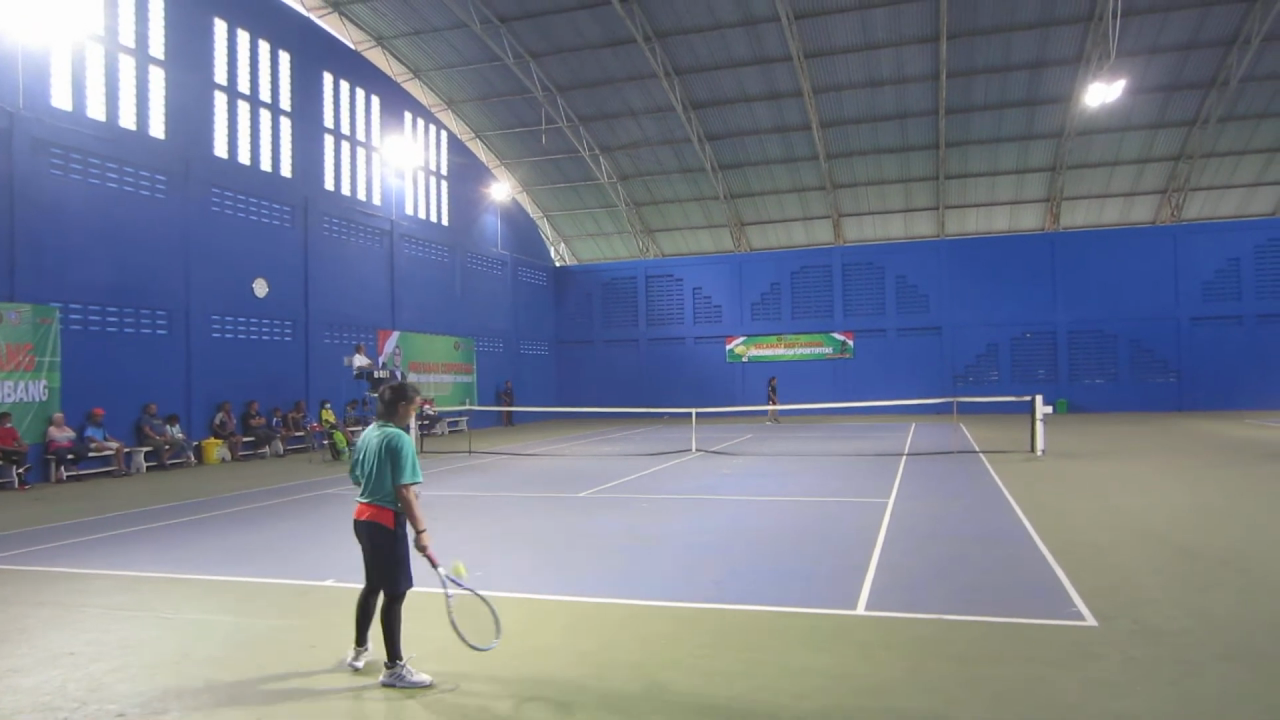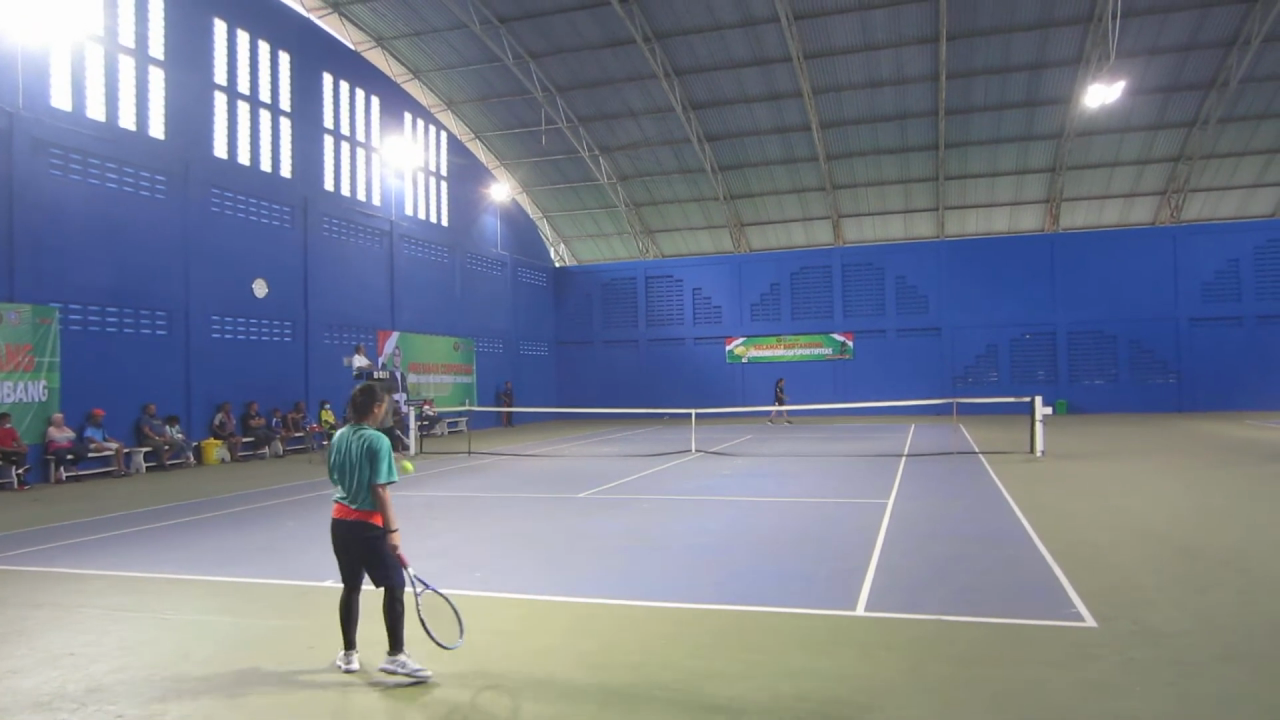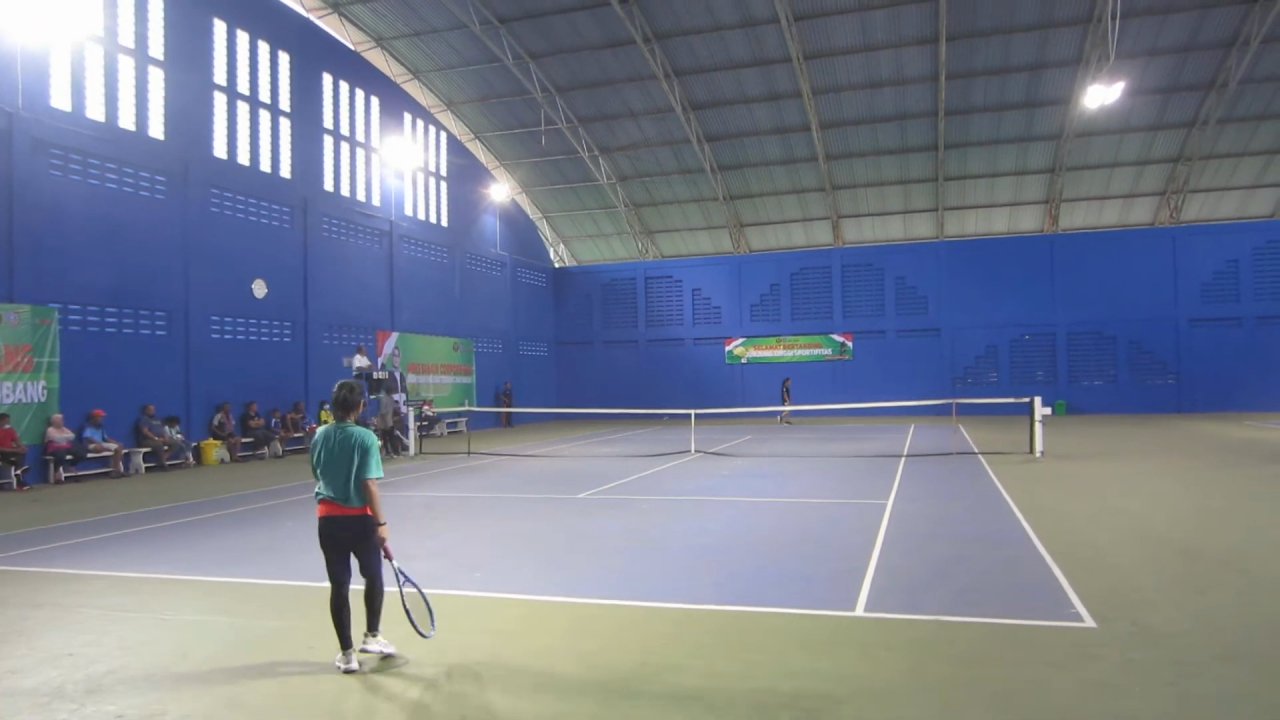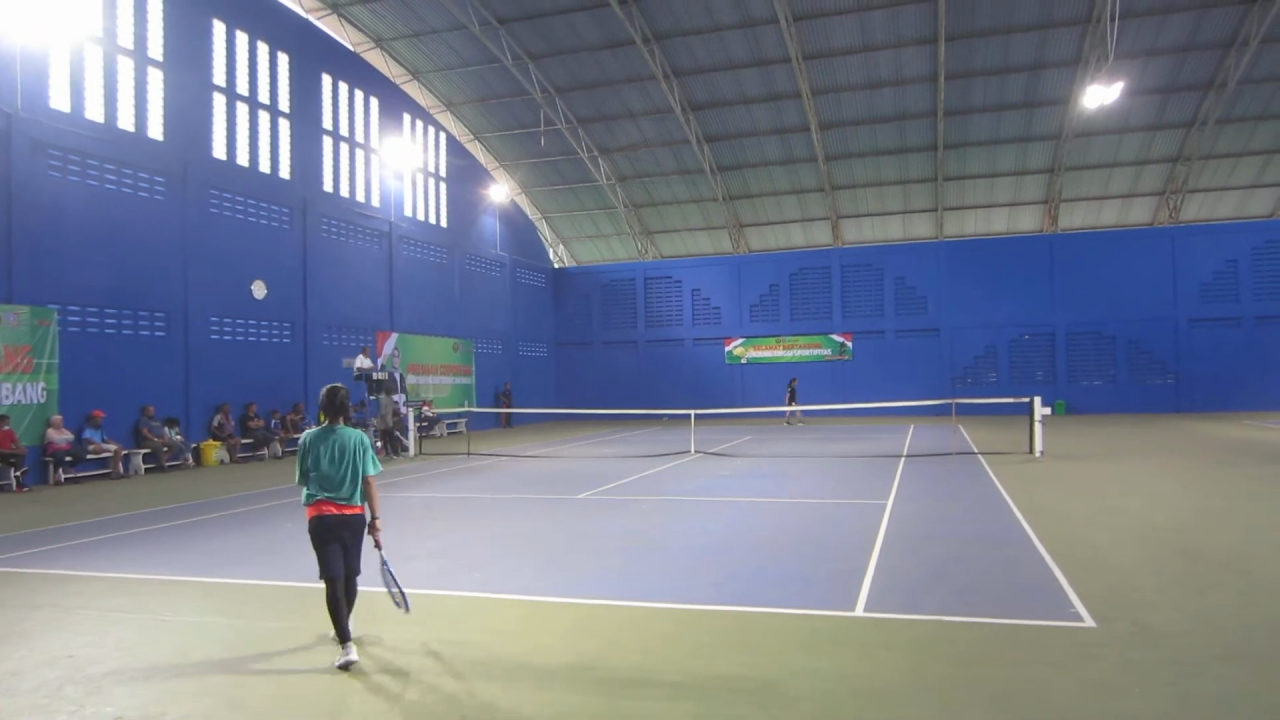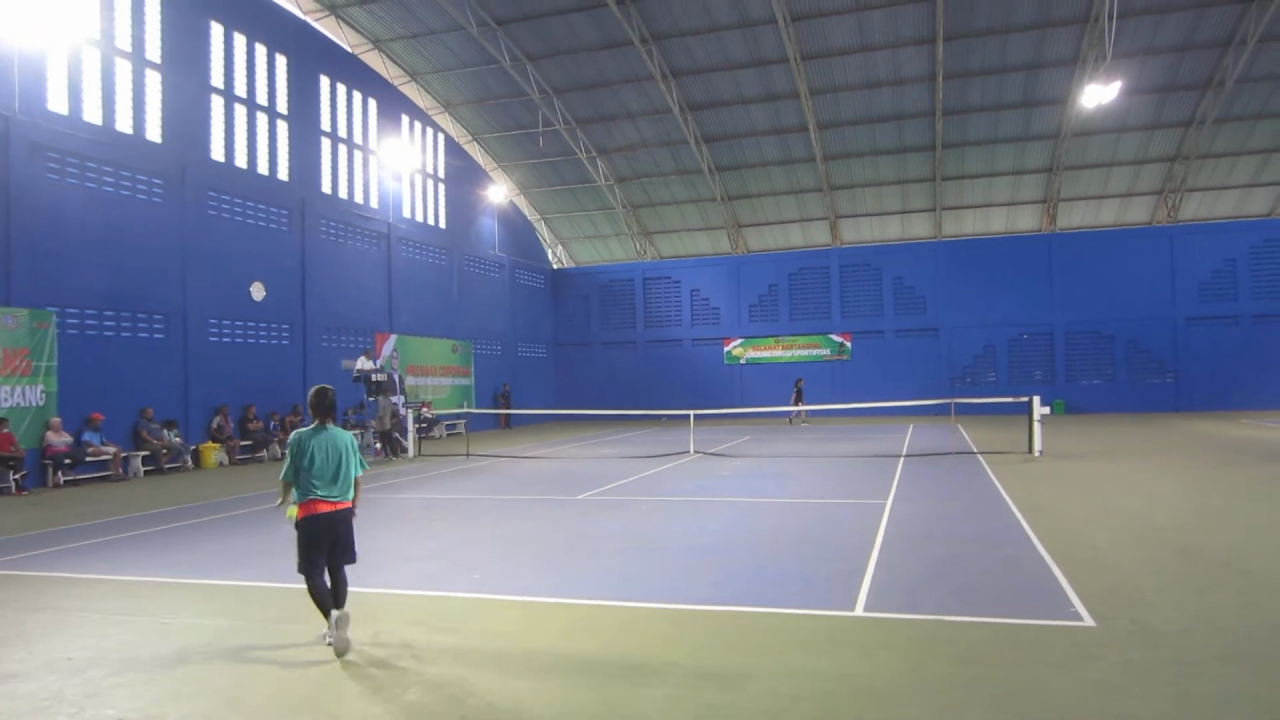
dt=0.2s
person 1, frame 1
left shoulder: (368, 434)
right shoulder: (399, 440)
right elbow: (404, 491)
right wrist: (420, 530)
left hip: (363, 517)
right hip: (386, 521)
left knee: (373, 585)
right knee: (395, 594)
left ankle: (359, 649)
right ankle: (394, 667)
person 1, frame 2
left shoulder: (339, 437)
right shoulder: (377, 441)
right elbow: (380, 490)
right wrist: (392, 530)
left hip: (340, 521)
right hip: (368, 522)
left knee: (351, 587)
right knee: (394, 586)
left ankle: (349, 654)
right ankle: (396, 656)
person 1, frame 3
left shoulder: (321, 435)
right shoulder: (365, 437)
left elbow: (318, 474)
right elbow: (370, 485)
right wrist: (380, 523)
left hip: (329, 517)
right hip: (359, 517)
left knee: (339, 584)
right knee: (374, 577)
left ankle: (347, 653)
right ankle: (372, 636)
person 1, frame 4
left shoulder: (308, 439)
right shoulder: (359, 438)
left elbow: (302, 480)
right elbow: (369, 482)
right wrist: (375, 518)
left hip: (322, 516)
right hip: (353, 516)
left knee: (334, 580)
right knee: (350, 575)
left ankle: (346, 645)
right ankle: (344, 634)
person 1, frame 5
left shoulder: (299, 438)
right shoulder: (347, 438)
left elbow: (289, 480)
right elbow: (357, 480)
left wrist: (284, 498)
right wrist: (350, 505)
left hip: (312, 513)
right hip: (342, 512)
left knee: (313, 574)
right knee: (337, 569)
left ankle: (334, 616)
right ankle: (335, 626)
